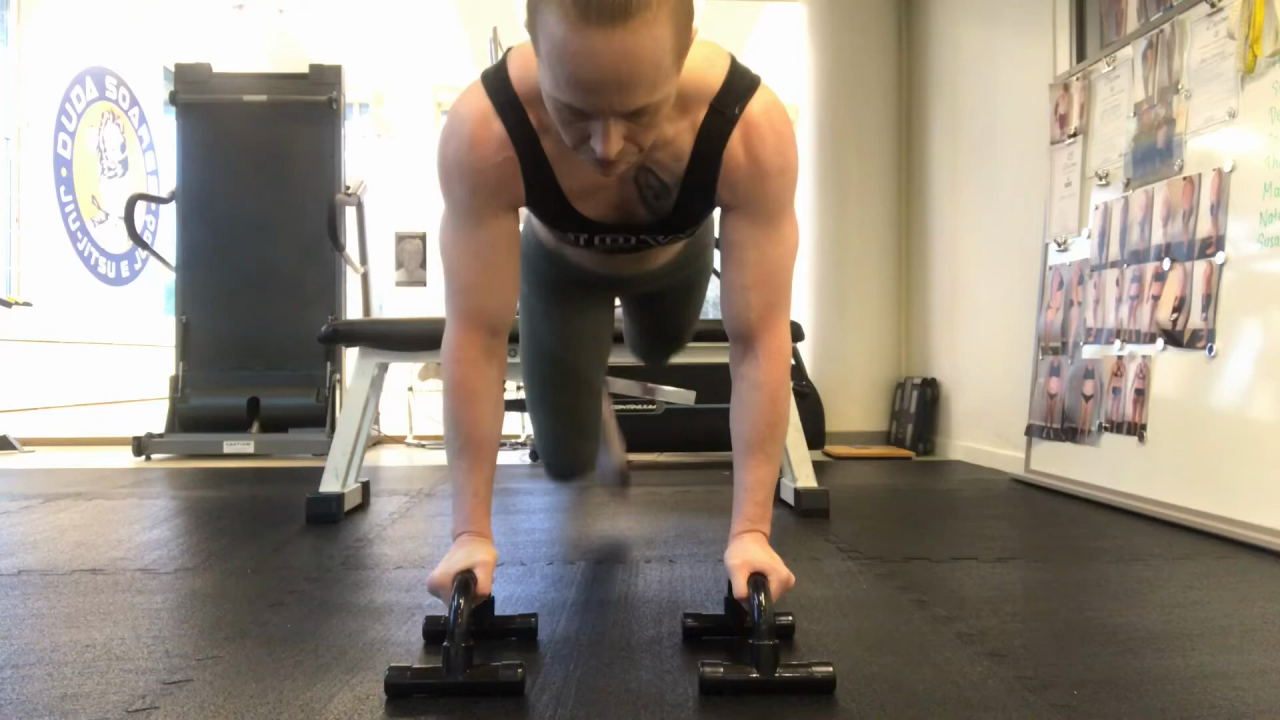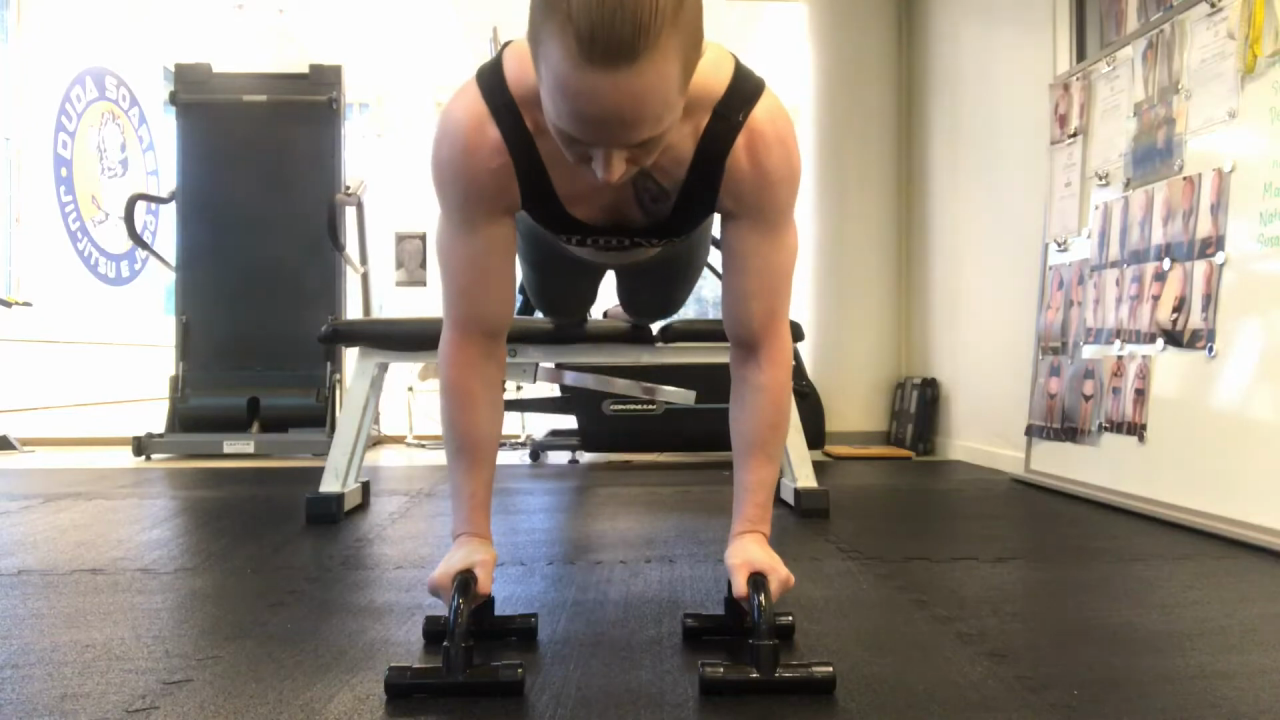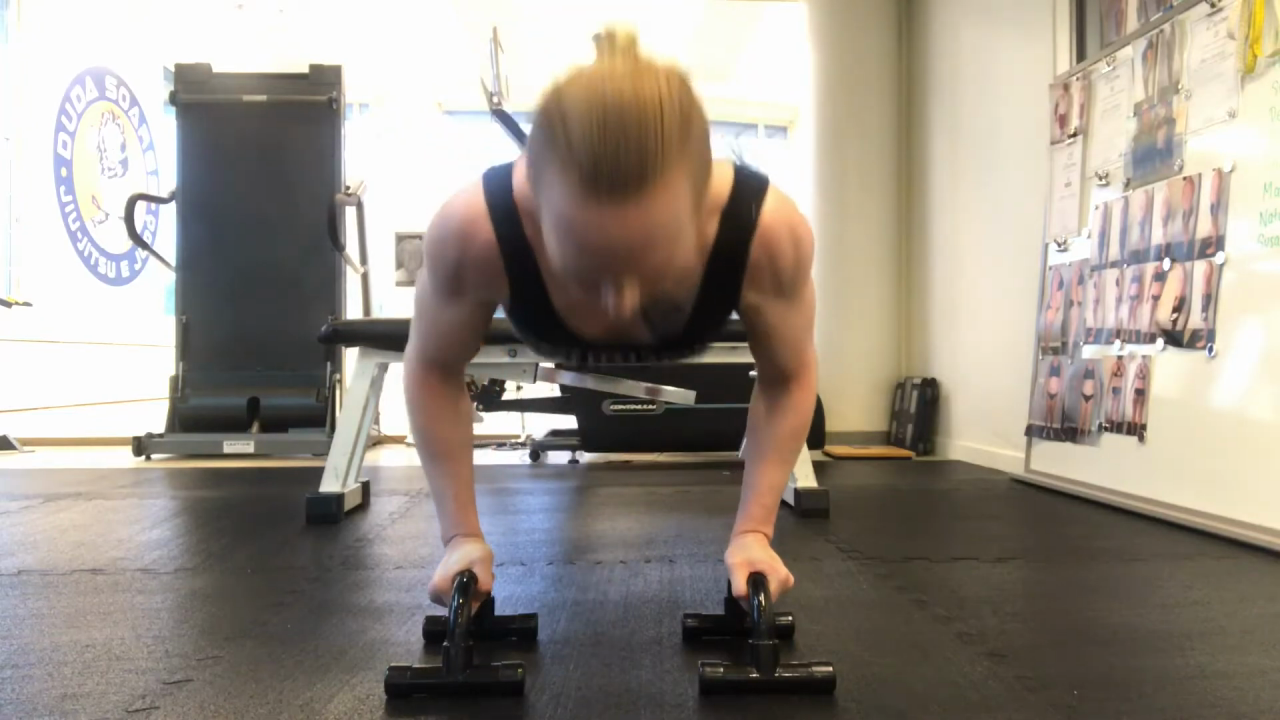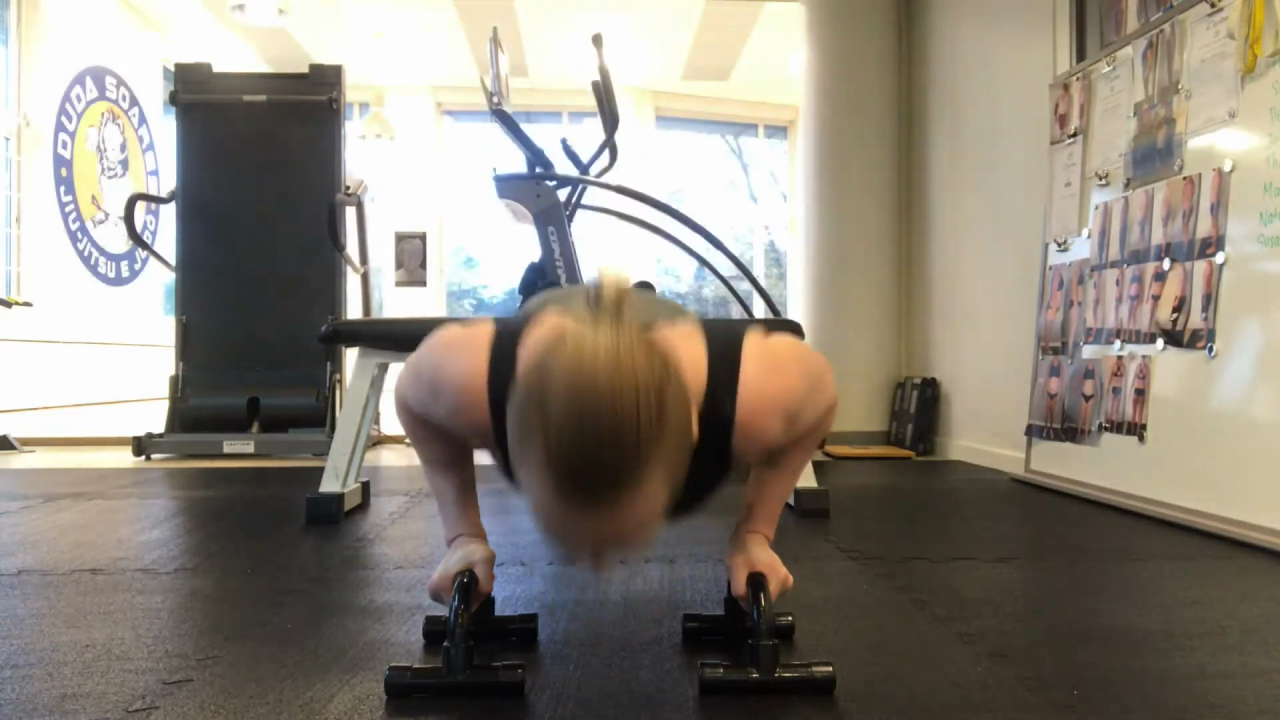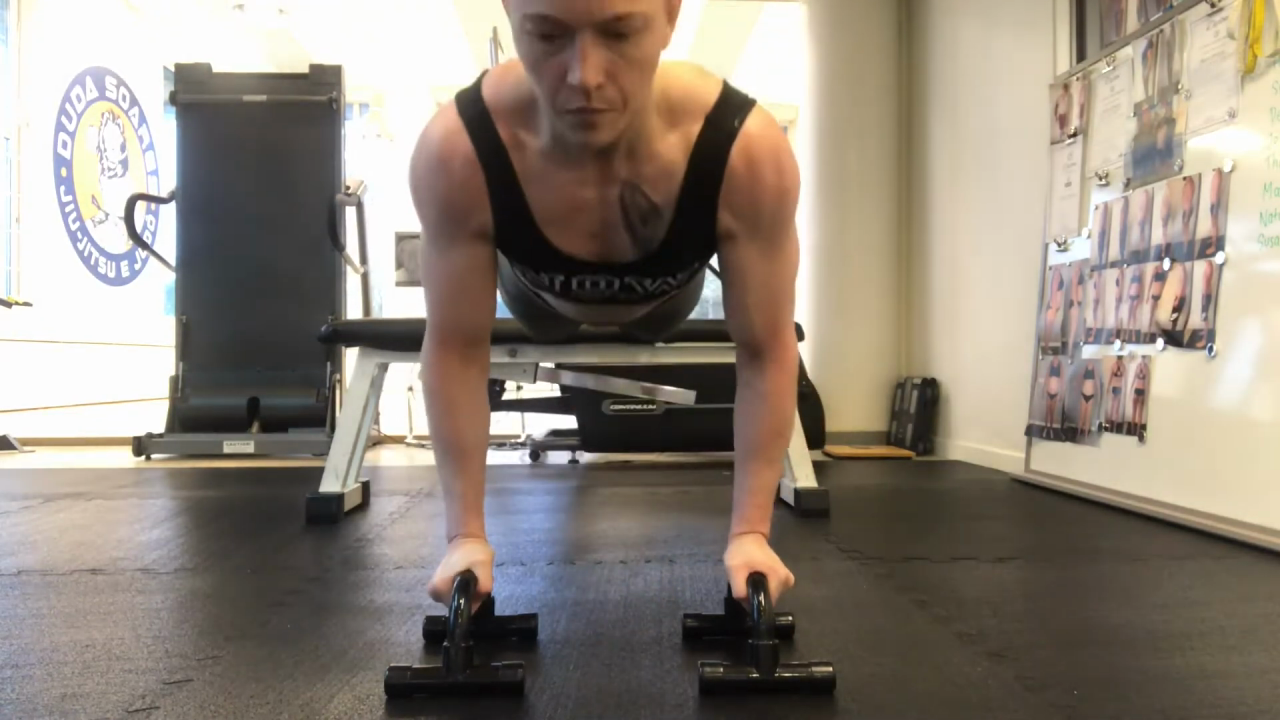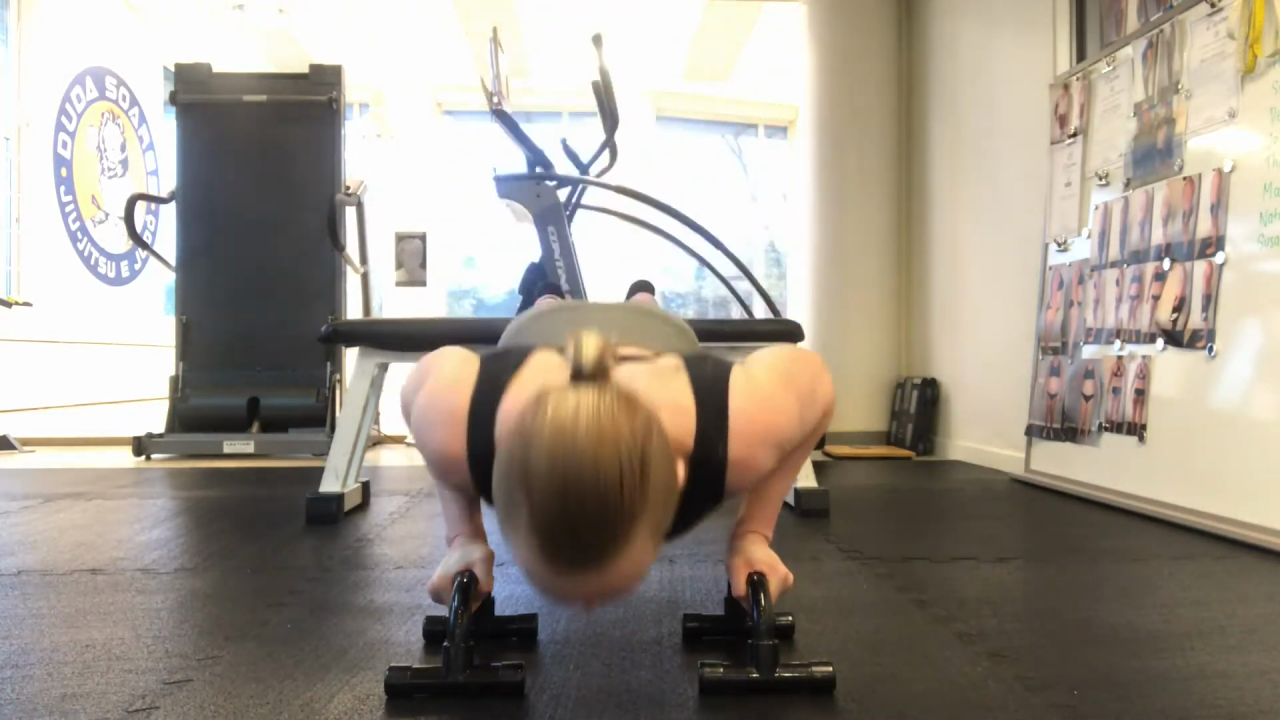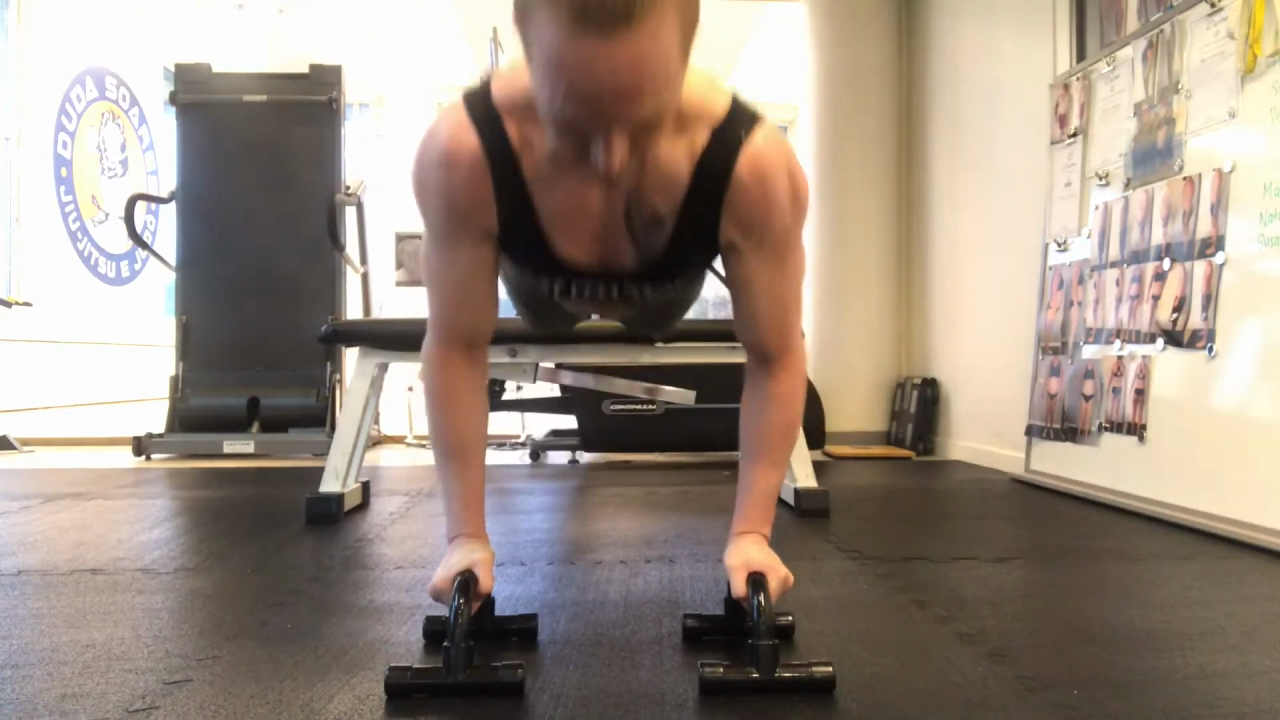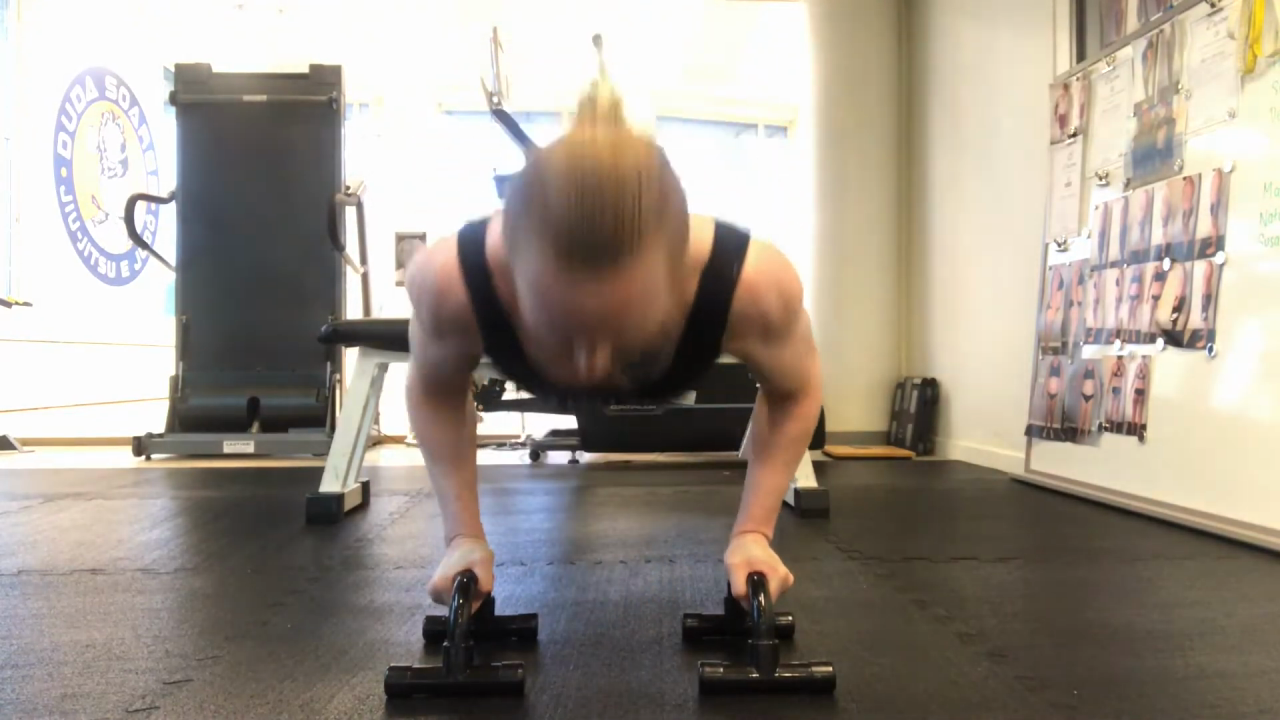
dt=0.7s
person 1, frame 1
left shoulder: (750, 128)
right shoulder: (484, 129)
left elbow: (759, 339)
right elbow: (476, 337)
left wrist: (751, 529)
right wrist: (471, 531)
left hip: (673, 254)
right hip: (562, 261)
left knee: (656, 353)
right knee: (566, 458)
right ankle: (602, 426)
person 1, frame 2
left shoulder: (754, 135)
right shoulder: (477, 130)
left elbow: (758, 345)
right elbow: (475, 339)
left wrist: (751, 530)
right wrist: (471, 532)
left hip: (672, 238)
right hip: (553, 236)
left knee: (652, 312)
right knee: (559, 311)
person 1, frame 3
left shoulder: (768, 231)
right shoulder: (474, 228)
left elbow: (789, 375)
right elbow: (435, 368)
left wrist: (757, 527)
right wrist: (463, 531)
person 1, frame 4
left shoulder: (751, 394)
right shoulder: (473, 380)
left elbow: (822, 396)
right elbow: (411, 397)
left wrist: (755, 533)
right wrist: (463, 535)
left ankle: (644, 304)
right ankle: (545, 292)
person 1, frame 5
left shoulder: (748, 152)
right shoulder: (455, 151)
left elbow: (765, 352)
right elbow: (455, 350)
left wrist: (749, 533)
right wrist: (466, 536)
left hip: (660, 293)
right hip: (544, 291)
left knee: (655, 330)
right knee: (542, 328)
person 1, frame 6
left shoulder: (743, 427)
right shoulder: (453, 429)
left elbow: (816, 386)
right elbow: (417, 393)
left wrist: (754, 533)
right wrist: (463, 536)
left hip: (664, 360)
left ankle: (643, 303)
right ankle: (549, 306)
person 1, frame 7
left shoulder: (754, 164)
right shoulder: (462, 148)
left elbow: (774, 356)
right elbow: (456, 349)
left wrist: (749, 532)
right wrist: (466, 536)
left hip: (661, 281)
right hip: (542, 272)
left knee: (653, 319)
right knee: (545, 319)
person 1, frame 8
left shoulder: (750, 283)
right shoulder: (451, 278)
left elbow: (795, 390)
right elbow: (434, 387)
left wrist: (752, 532)
right wrist: (464, 536)
